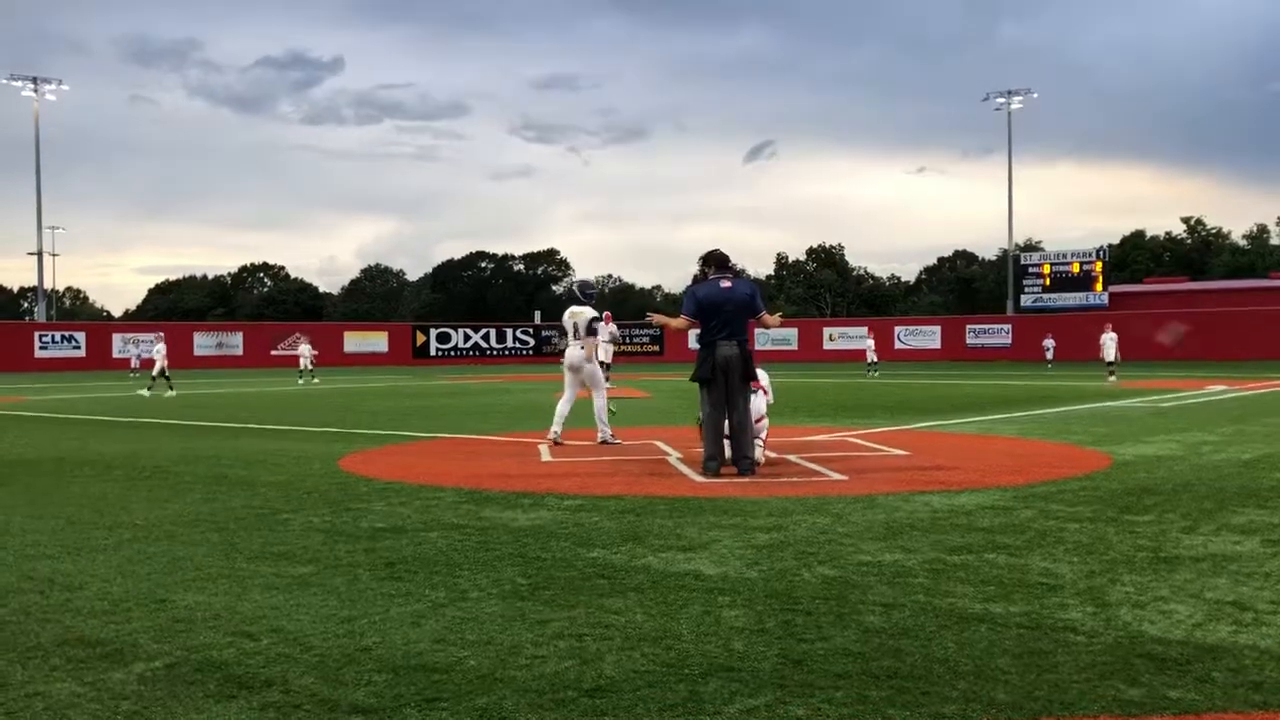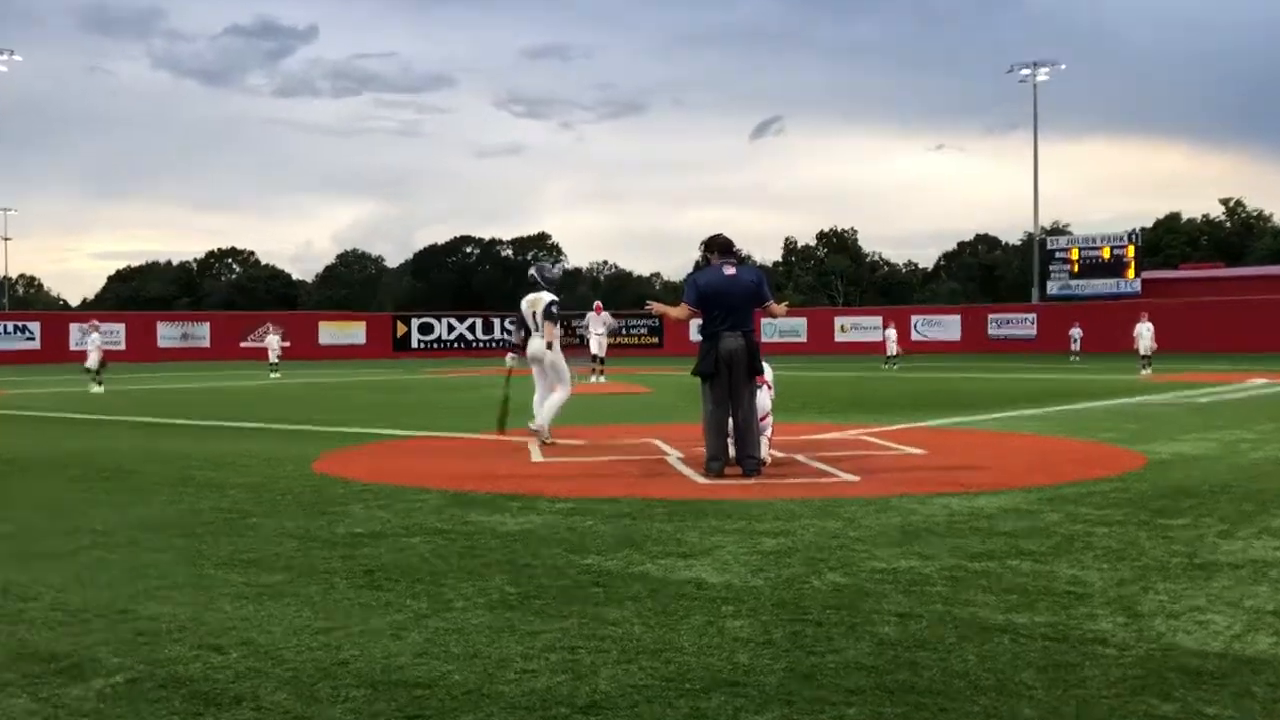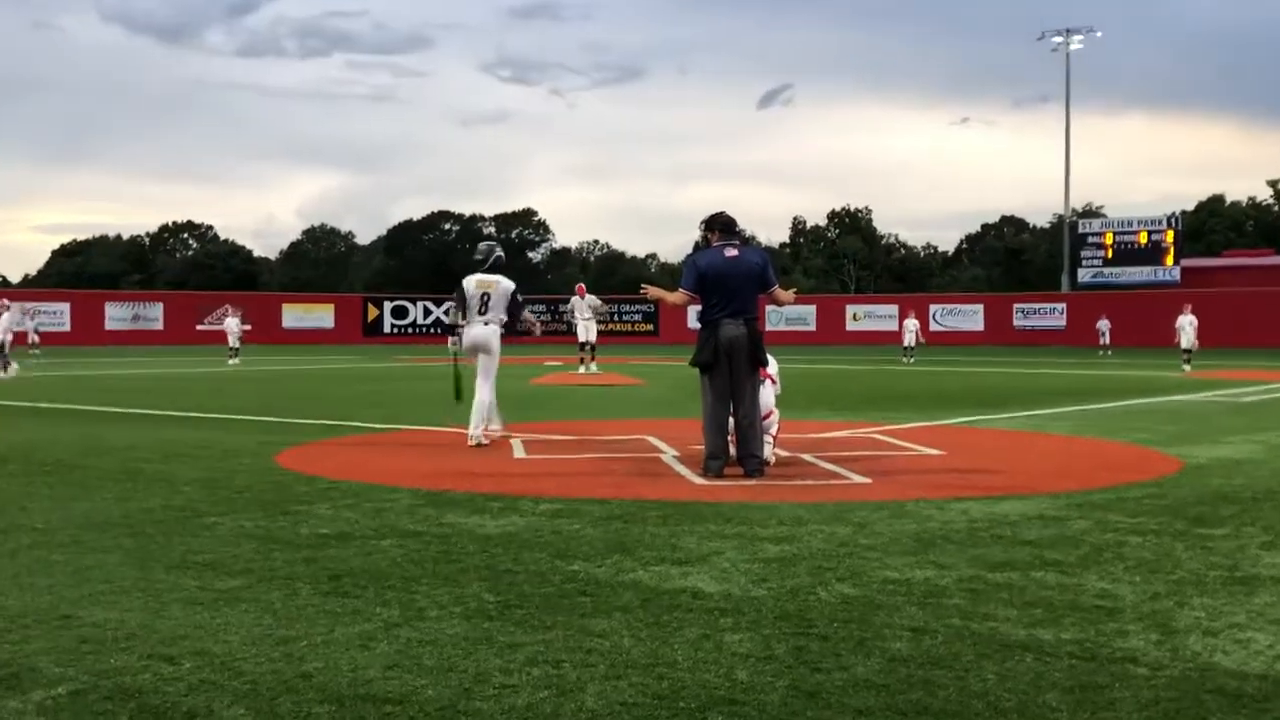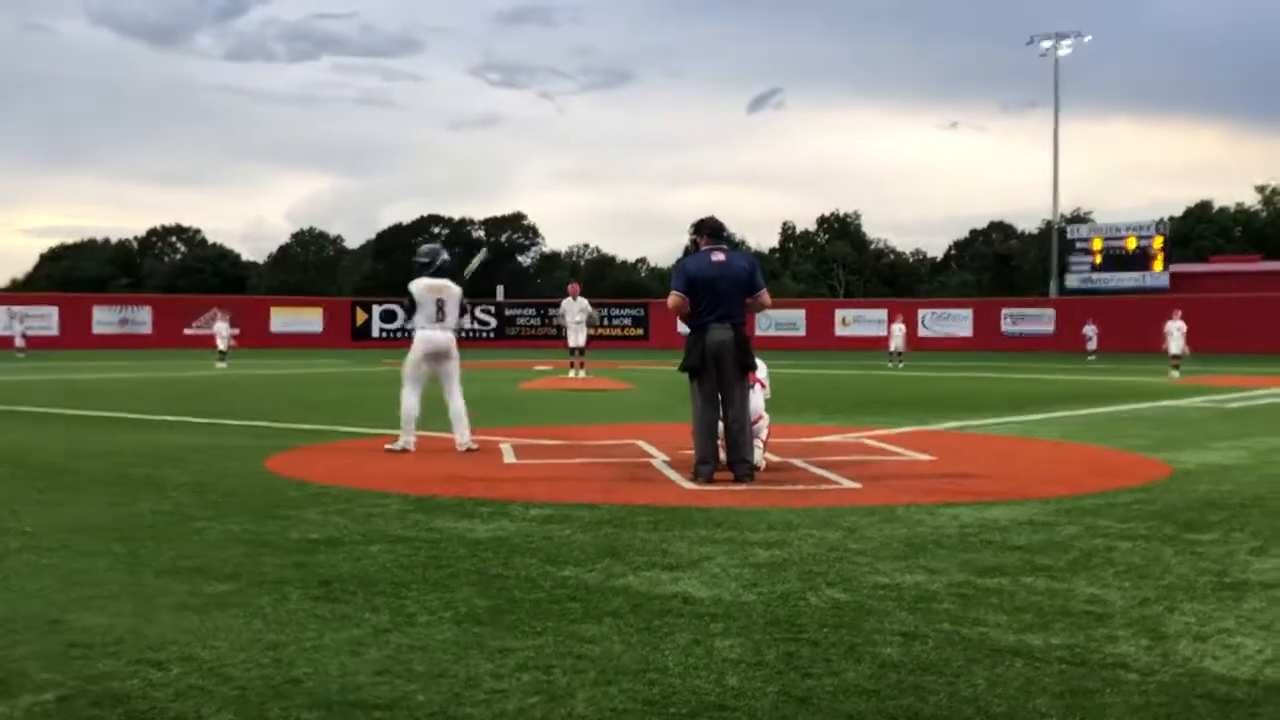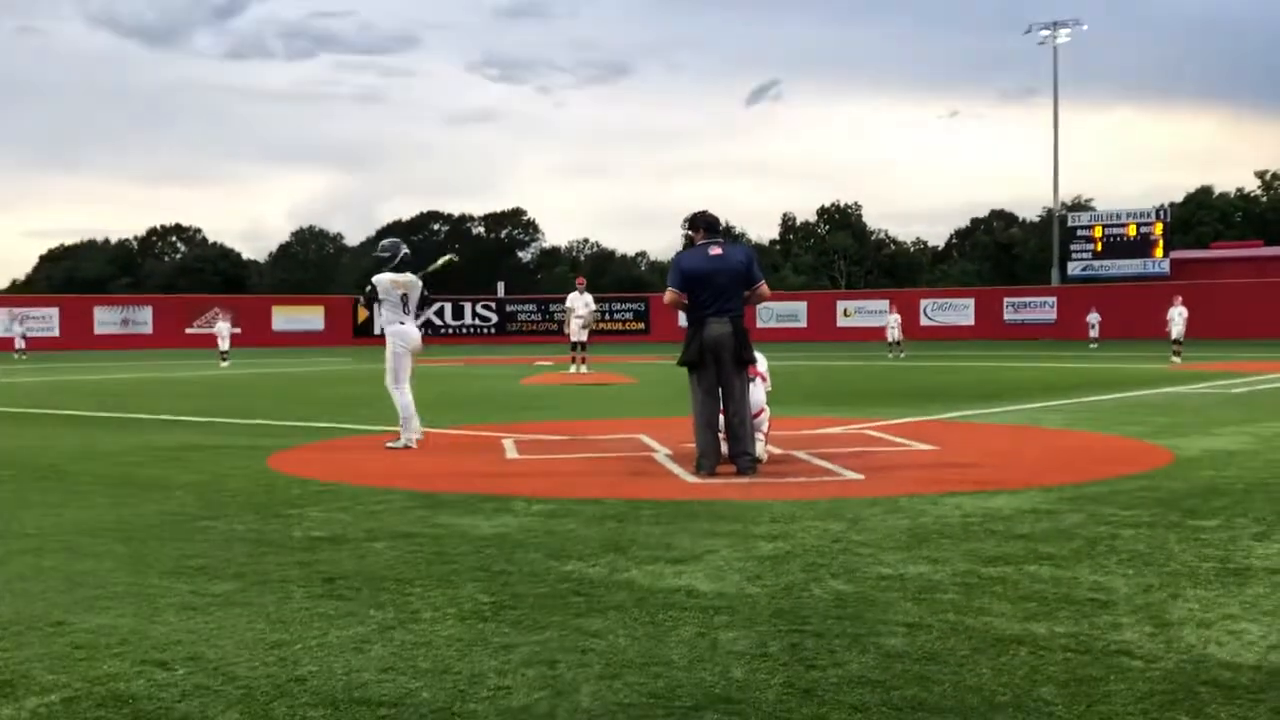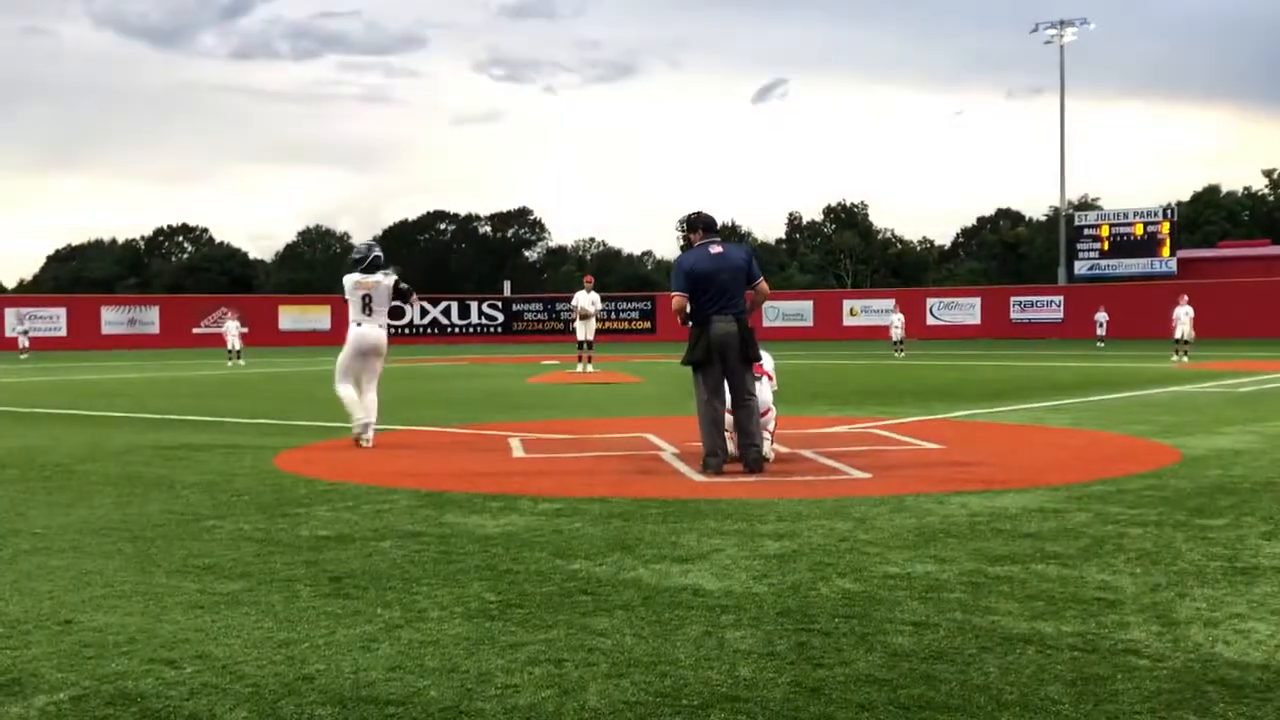
dt=0.4s
person 1, frame 1
left shoulder: (697, 290)
right shoulder: (748, 287)
left elbow: (683, 324)
right elbow: (766, 322)
left wrist: (663, 320)
right wrist: (775, 321)
left hip: (712, 355)
right hip: (738, 353)
left knee: (712, 410)
right knee: (740, 410)
left ankle: (712, 463)
right ankle: (745, 463)
person 1, frame 2
left shoulder: (700, 278)
right shoulder: (754, 274)
left elbow: (684, 314)
right elbow: (773, 311)
left wrist: (663, 309)
right wrist: (782, 310)
left hip: (715, 347)
right hip: (744, 345)
left knee: (715, 407)
right knee: (746, 406)
left ankle: (715, 463)
right ankle: (750, 463)
person 1, frame 3
left shoulder: (699, 259)
right shoulder: (758, 256)
left elbow: (682, 299)
right elbow: (778, 298)
left wrist: (659, 294)
right wrist: (789, 297)
left hip: (715, 336)
right hip: (746, 334)
left knee: (715, 402)
right knee: (747, 401)
left ankle: (715, 463)
right ankle: (753, 463)
person 1, frame 4
left shoulder: (688, 264)
right shoulder: (746, 261)
left elbow: (675, 303)
right elbow: (764, 302)
left wrist: (686, 316)
left hip: (703, 339)
right hip: (734, 339)
left knee: (705, 406)
right knee: (737, 405)
left ankle: (705, 468)
right ankle: (743, 468)
person 1, frame 5
left shoulder: (685, 259)
right shoulder: (743, 253)
left elbow: (670, 299)
right elbow: (763, 293)
left wrist: (689, 306)
left hip: (701, 334)
right hip: (733, 332)
left knee: (705, 400)
right knee: (737, 399)
left ankle: (706, 462)
right ankle: (745, 461)
person 1, frame 6
left shoulder: (686, 260)
right shoulder: (742, 252)
left elbow: (678, 305)
right elbow: (763, 291)
left wrist: (684, 318)
left hip: (706, 334)
right hip: (737, 330)
left knee: (710, 399)
right knee: (745, 396)
left ankle: (714, 460)
right ankle: (752, 458)
person 2, frame 1
left shoulder: (567, 313)
right shoulder: (591, 314)
left elbow: (564, 338)
right elbow: (590, 338)
right wrist: (589, 362)
left hip: (570, 354)
right hip: (585, 355)
left knee: (568, 395)
right knee: (599, 394)
left ankle: (555, 432)
right ankle: (604, 434)
person 2, frame 2
left shoulder: (525, 301)
right shoulder: (550, 299)
left elbow: (521, 329)
right elbow: (550, 325)
left wrist: (514, 351)
right wrist: (550, 349)
left hip: (532, 347)
right hip: (548, 346)
left knee: (541, 391)
right knee: (563, 388)
left ankle: (543, 432)
right ankle: (540, 424)
person 2, frame 3
left shoulder: (468, 281)
right shoulder: (507, 285)
left elbow: (457, 309)
right elbow: (521, 312)
left wrist: (454, 334)
right wrist: (535, 324)
left hip: (469, 333)
right hip: (490, 334)
left knee: (485, 382)
right knee: (484, 384)
left ankle: (494, 424)
right ankle: (475, 434)
person 2, frame 4
left shoulder: (416, 285)
right shoulder: (455, 289)
left elbow: (408, 316)
right elbow: (458, 318)
left hip: (423, 339)
right hip: (447, 339)
left knee: (411, 390)
right knee: (453, 392)
left ankle: (407, 439)
right ankle: (463, 439)
person 2, frame 5
left shoulder: (380, 280)
right shoulder: (416, 281)
left elbow: (365, 302)
right elbow: (421, 308)
left hip: (397, 334)
right hip: (414, 333)
left knee: (399, 387)
right knee: (399, 385)
left ankle: (408, 437)
right ankle: (412, 429)
person 2, frame 6
left shoulder: (349, 279)
right shoulder: (388, 280)
right elbow: (413, 299)
left hip: (358, 334)
right hip: (380, 336)
left knee: (343, 383)
right knee: (370, 387)
left ankle: (360, 421)
right ankle: (367, 435)
